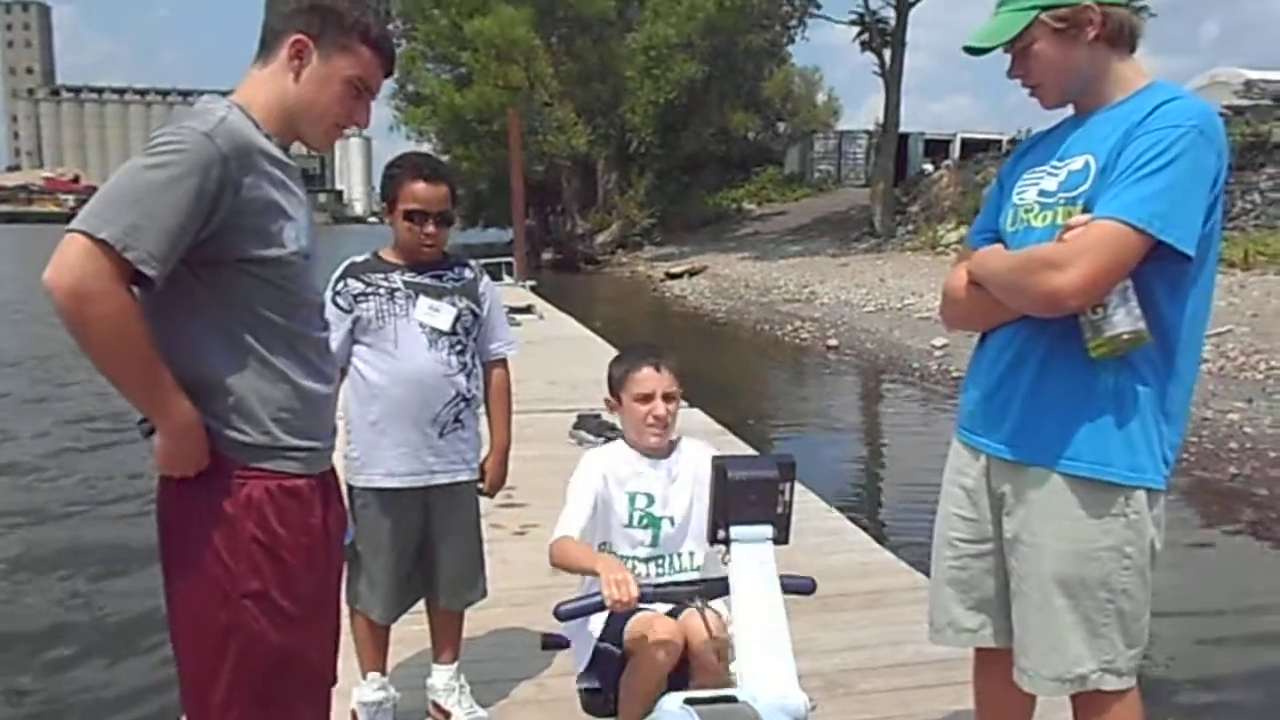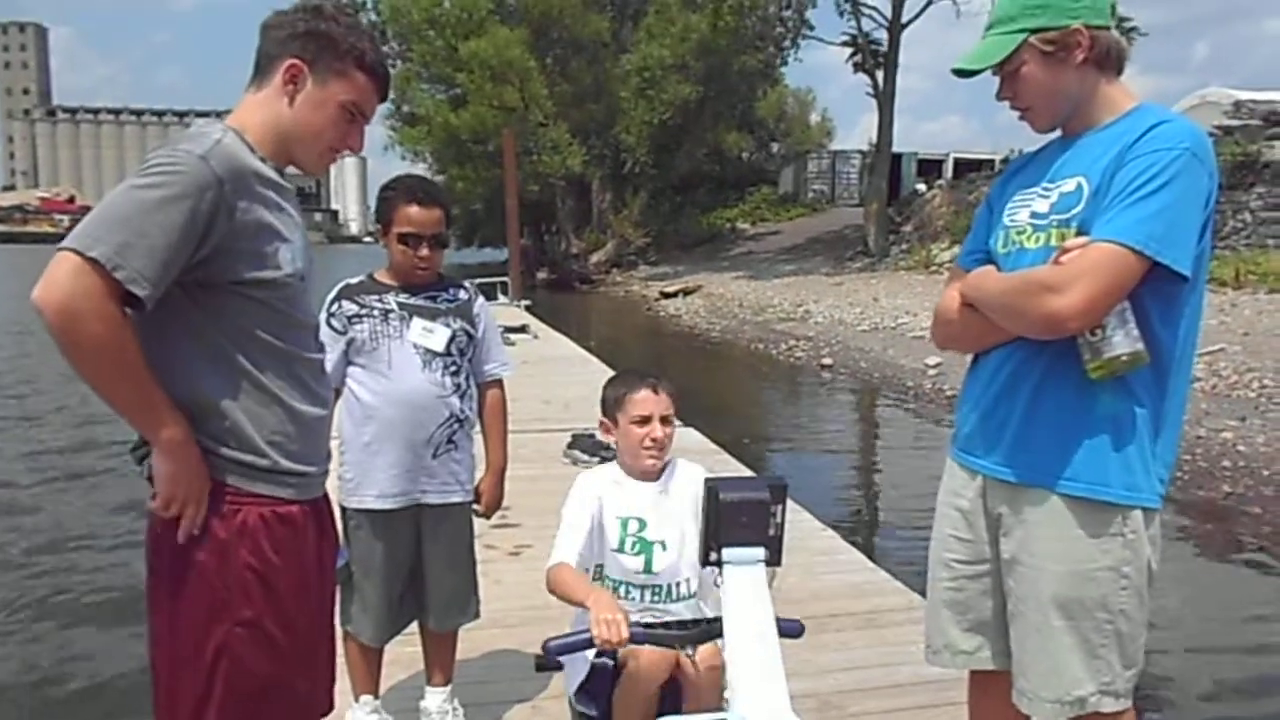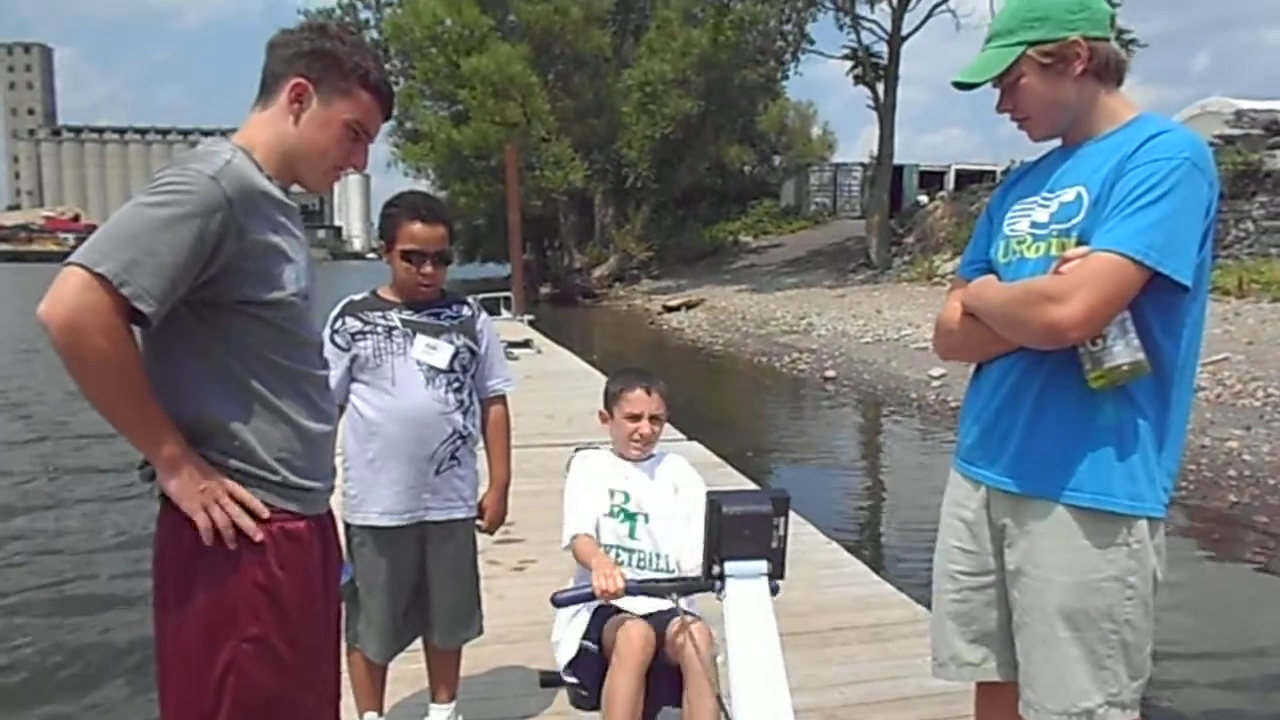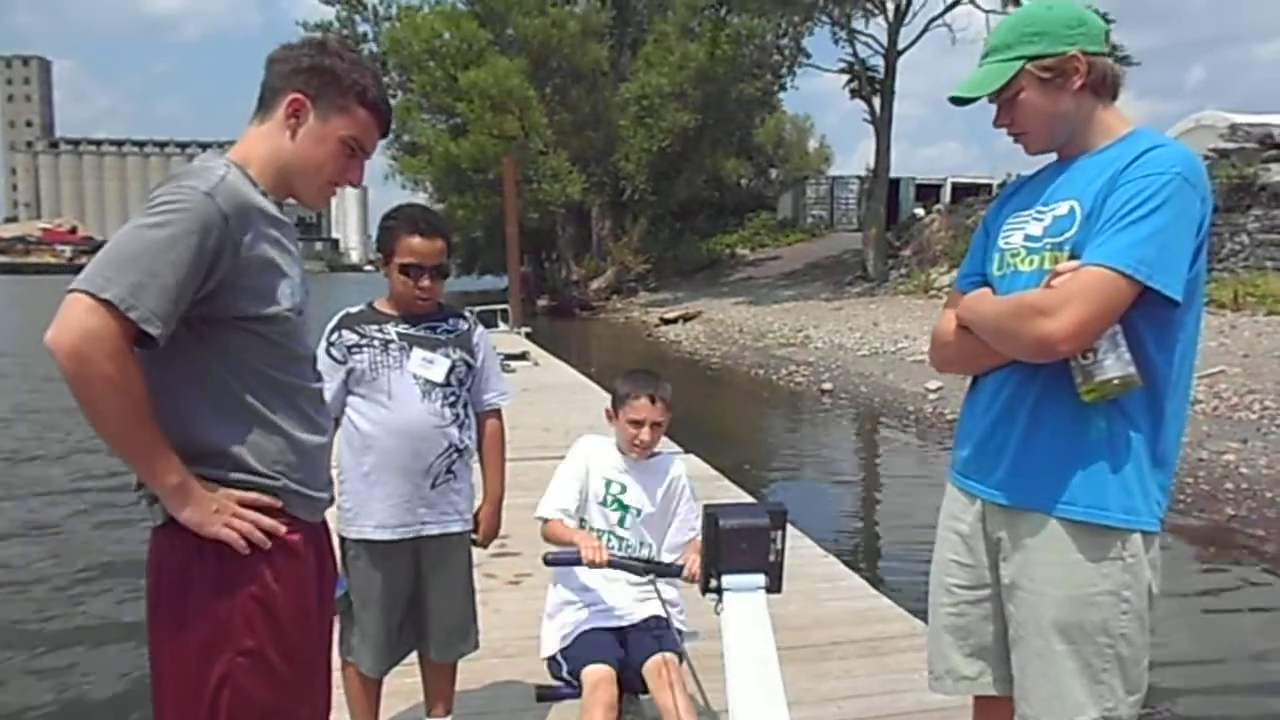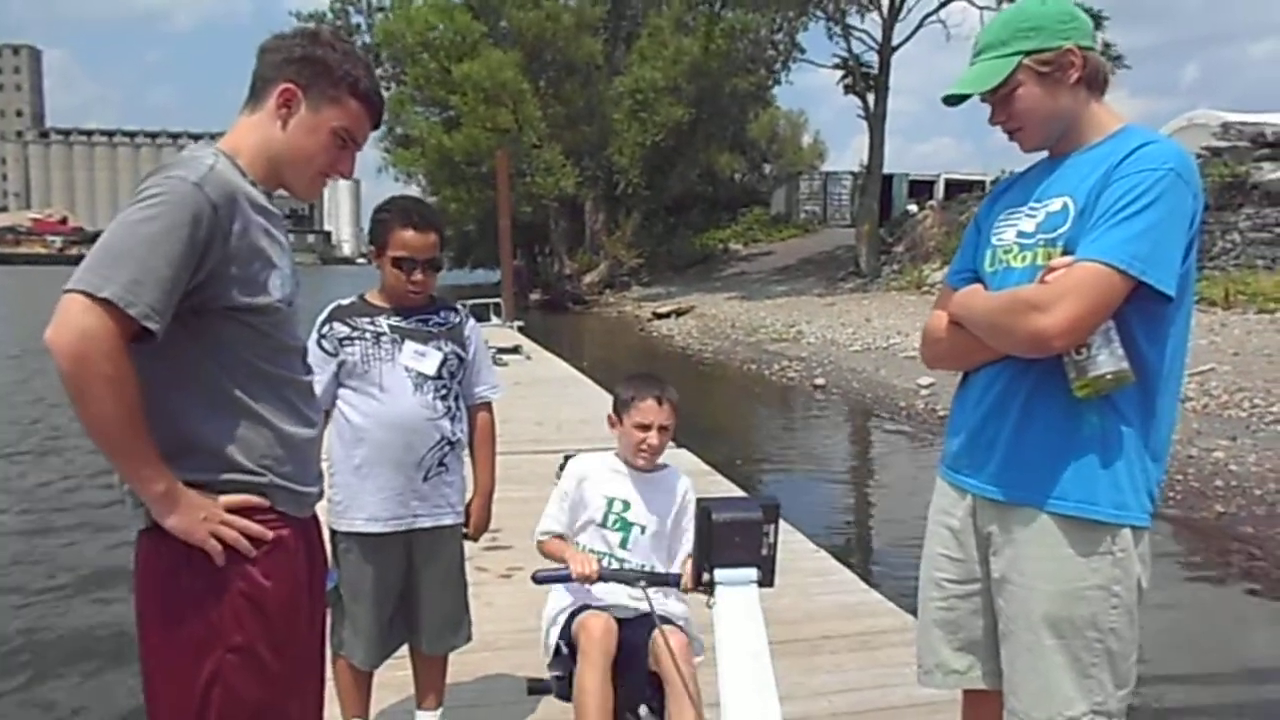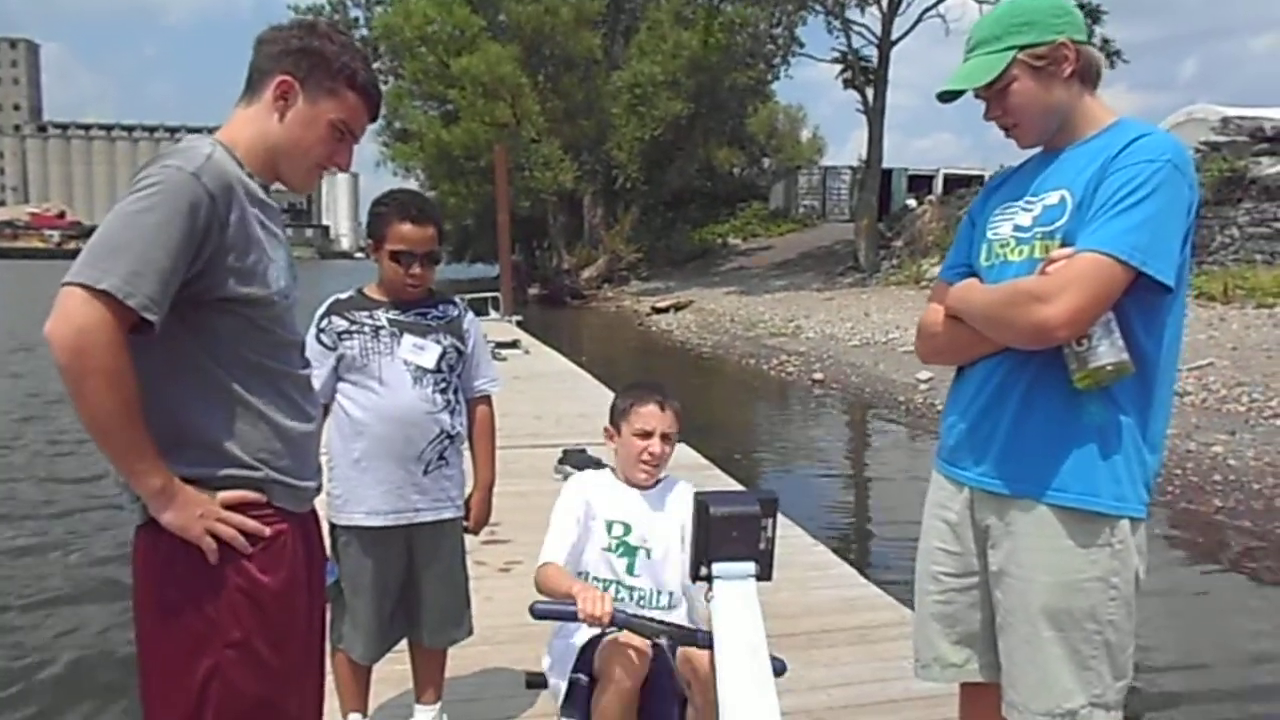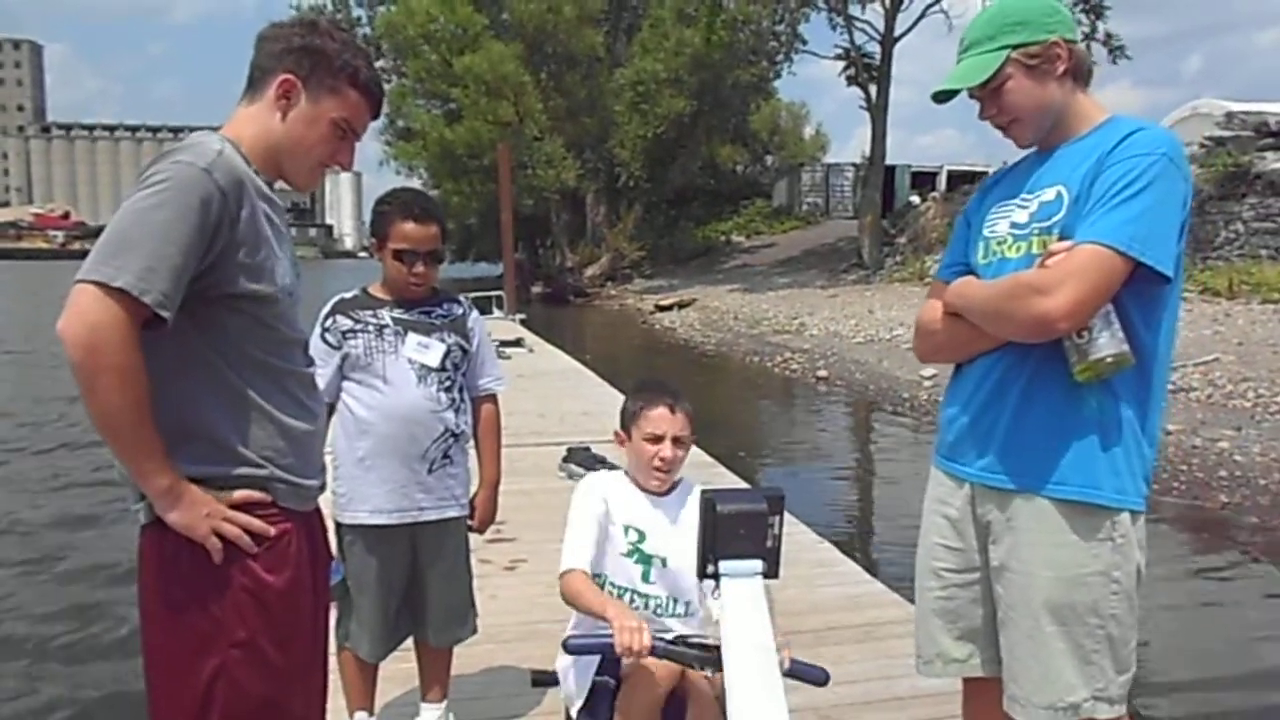
dt=0.3s
person 1, frame 1
left shoulder: (1176, 126)
right shoulder: (1032, 154)
left elbow: (1069, 280)
right elbow: (957, 304)
left wrist: (992, 264)
right wrist: (1037, 280)
left hip: (1090, 451)
right hip: (985, 436)
right knee: (995, 646)
person 1, frame 2
left shoulder: (1166, 148)
right shoulder: (1021, 176)
left elbow: (1068, 301)
right elbow: (949, 325)
left wrist: (982, 284)
right wrist: (1029, 294)
left hip: (1083, 476)
right hip: (980, 458)
person 1, frame 3
left shoulder: (1165, 157)
right shoulder: (1021, 186)
left elbow: (1069, 312)
right elbow: (950, 334)
left wrist: (986, 294)
right wrist: (1035, 309)
left hip: (1088, 487)
right hip: (982, 470)
person 1, frame 4
left shoulder: (1159, 171)
right shoulder: (1017, 199)
left elbow: (1058, 326)
right elbow: (946, 347)
left wrist: (979, 308)
right wrist: (1025, 318)
left hip: (1083, 502)
right hip: (979, 485)
person 1, frame 5
left shoulder: (1152, 168)
right shoulder: (1008, 196)
left elbow: (1053, 322)
right elbow: (936, 342)
left wrist: (972, 304)
right wrist: (1023, 315)
left hip: (1072, 497)
right hip: (967, 481)
person 1, frame 6
left shoulder: (1147, 160)
right shoulder: (1002, 190)
left elbow: (1056, 311)
right elbow: (932, 337)
left wrist: (969, 297)
right wrist: (1019, 308)
left hip: (1071, 489)
right hip: (964, 473)
person 1, frame 7
left shoulder: (1142, 154)
right shoulder: (997, 190)
left elbow: (1056, 306)
right elbow: (929, 336)
left wrist: (967, 294)
right wrist: (1019, 304)
left hip: (1070, 482)
right hip: (962, 468)
person 2, frame 1
left shoulder: (272, 163)
right shoulder: (213, 142)
right elbow: (77, 277)
left wrist: (314, 464)
right wrist: (178, 423)
left hip: (295, 484)
right hip: (242, 493)
person 2, frame 2
left shoulder: (264, 186)
right shoulder: (207, 165)
right elbow: (67, 294)
left wrist: (301, 500)
right wrist: (173, 442)
left hip: (289, 508)
right hip: (234, 518)
person 2, frame 3
left shoulder: (270, 202)
right shoulder: (216, 185)
right elbow: (73, 310)
left wrist: (305, 514)
right wrist: (175, 463)
left hip: (294, 523)
right hip: (242, 536)
person 2, frame 4
left shoulder: (263, 218)
right shoulder: (211, 199)
right elbow: (80, 336)
left wrist: (301, 539)
right wrist: (180, 491)
left hip: (287, 538)
right hip: (237, 551)
person 2, frame 5
left shoulder: (254, 207)
right shoulder: (199, 189)
right elbow: (78, 335)
left wrist: (294, 523)
right wrist: (165, 498)
left hip: (280, 533)
right hip: (230, 546)
person 2, frame 6
left shoulder: (251, 199)
right shoulder: (195, 178)
right elbow: (78, 327)
left wrist: (286, 513)
right wrist: (161, 491)
left hip: (279, 526)
right hip: (228, 538)
person 2, frame 7
left shoulder: (254, 195)
right shoulder: (202, 175)
right elbow: (89, 326)
left wrist: (296, 514)
right wrist: (168, 491)
left hip: (282, 526)
right hip: (231, 538)
person 3, frame 1
left shoulder: (471, 282)
right shoulder: (355, 281)
left elbow: (495, 367)
left wrist: (500, 448)
left hip: (453, 462)
right hip: (379, 466)
left knee: (450, 580)
right knee: (374, 585)
person 3, frame 2
left shoulder: (466, 303)
right shoulder: (348, 302)
left elbow: (490, 387)
left wrist: (496, 469)
left hip: (446, 484)
right hip: (372, 487)
left knee: (443, 602)
right knee: (366, 607)
person 3, frame 3
left shoulder: (469, 319)
right shoulder: (353, 319)
left elbow: (493, 404)
left wrist: (499, 485)
left hip: (450, 500)
right hip: (376, 504)
left knee: (447, 619)
right knee: (370, 625)
person 3, frame 4
left shoulder: (466, 333)
right shoulder: (348, 331)
left elbow: (488, 417)
left wrist: (493, 498)
left hip: (446, 514)
right hip: (371, 517)
left knee: (443, 632)
right knee: (365, 638)
person 3, frame 5
left shoulder: (457, 326)
right shoulder: (340, 324)
left elbow: (480, 411)
left wrist: (484, 492)
left hip: (438, 507)
right hip: (361, 510)
left knee: (433, 625)
right knee: (355, 631)
person 3, frame 6
left shoulder: (456, 319)
right shoulder: (338, 317)
left elbow: (479, 404)
left wrist: (484, 485)
left hip: (437, 501)
right hip: (361, 504)
left knee: (433, 617)
right knee: (355, 623)
person 3, frame 7
left shoulder: (460, 318)
right shoulder: (343, 317)
left elbow: (484, 403)
left wrist: (489, 484)
left hip: (442, 499)
right hip: (366, 502)
left knee: (438, 617)
right knee: (361, 621)
person 4, frame 1
left shoulder: (701, 460)
right shoulder: (600, 465)
right elbow: (560, 549)
right wrist: (604, 563)
left hip: (690, 601)
right hip: (616, 616)
left knee: (705, 634)
right knee: (661, 637)
person 4, frame 2
left shoulder: (694, 483)
right shoulder: (594, 488)
right elbow: (557, 574)
right wrist: (597, 598)
right hip: (612, 640)
left knee: (707, 662)
right knee: (653, 656)
person 4, frame 3
left shoulder: (678, 470)
right shoulder: (588, 465)
right elbow: (580, 537)
right wrist: (600, 563)
left hip: (667, 606)
right hip: (602, 607)
left knee: (696, 638)
right knee: (635, 638)
person 4, frame 4
left shoulder: (672, 472)
right shoulder: (588, 452)
left elbow: (690, 538)
right elbow: (550, 526)
left wrist: (696, 555)
right wrist: (581, 536)
left hip: (649, 603)
right hip: (585, 604)
left knee: (666, 675)
right knee: (601, 686)
person 4, frame 5
left shoulder: (679, 486)
right shoulder: (586, 469)
left elbow: (688, 553)
right elbow: (546, 538)
left wrist: (695, 567)
right wrist: (571, 553)
left hip: (651, 612)
right hip: (585, 603)
left knee: (676, 645)
right knee: (598, 630)
person 4, frame 6
left shoulder: (684, 499)
right shoulder: (585, 489)
right elbow: (545, 573)
right wrist: (580, 589)
right hip: (593, 639)
left knee: (708, 661)
right knee: (629, 655)
person 4, frame 7
left shoulder: (701, 505)
right shoulder: (599, 490)
right elbow: (571, 581)
right wrist: (615, 612)
right hip: (605, 653)
left knee: (706, 678)
right knee: (656, 665)
